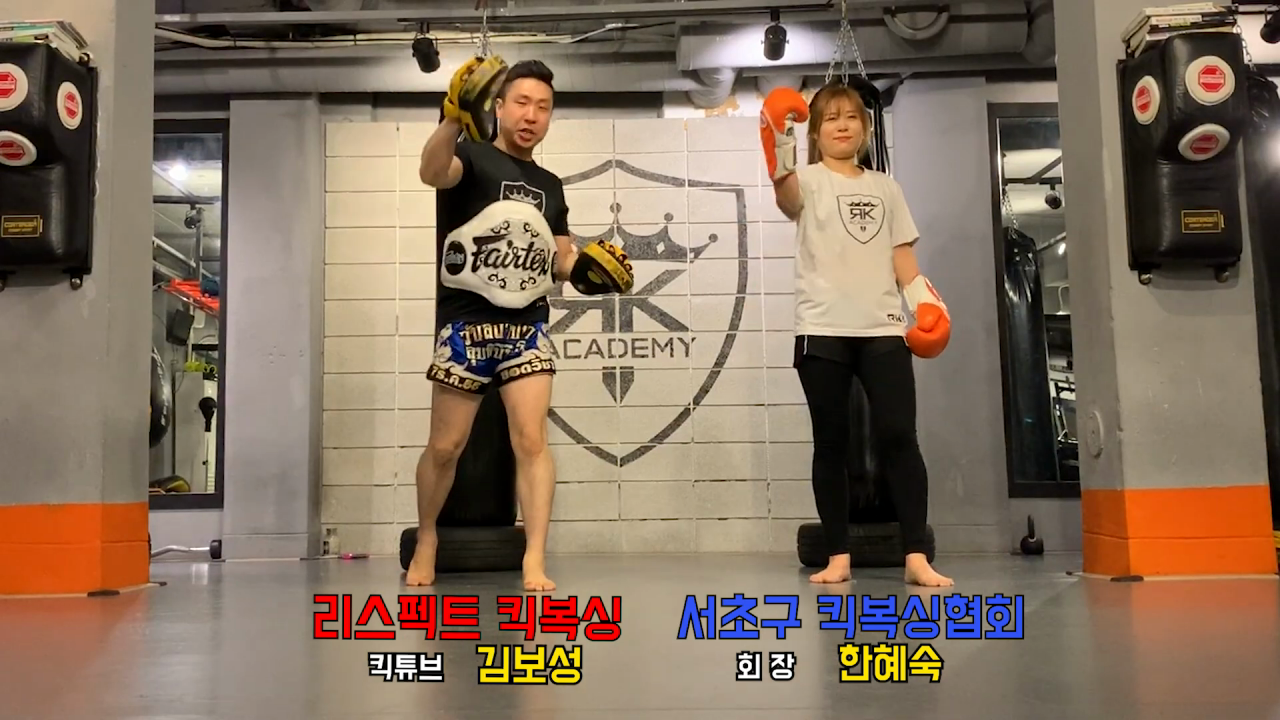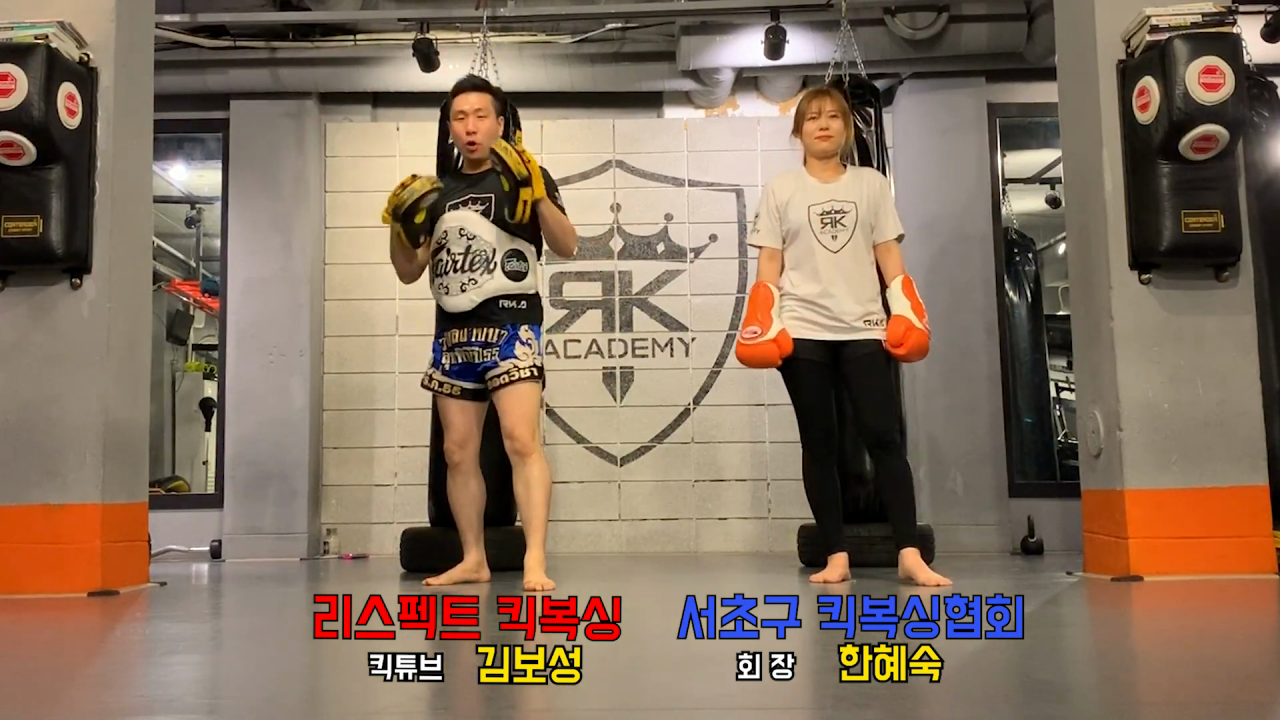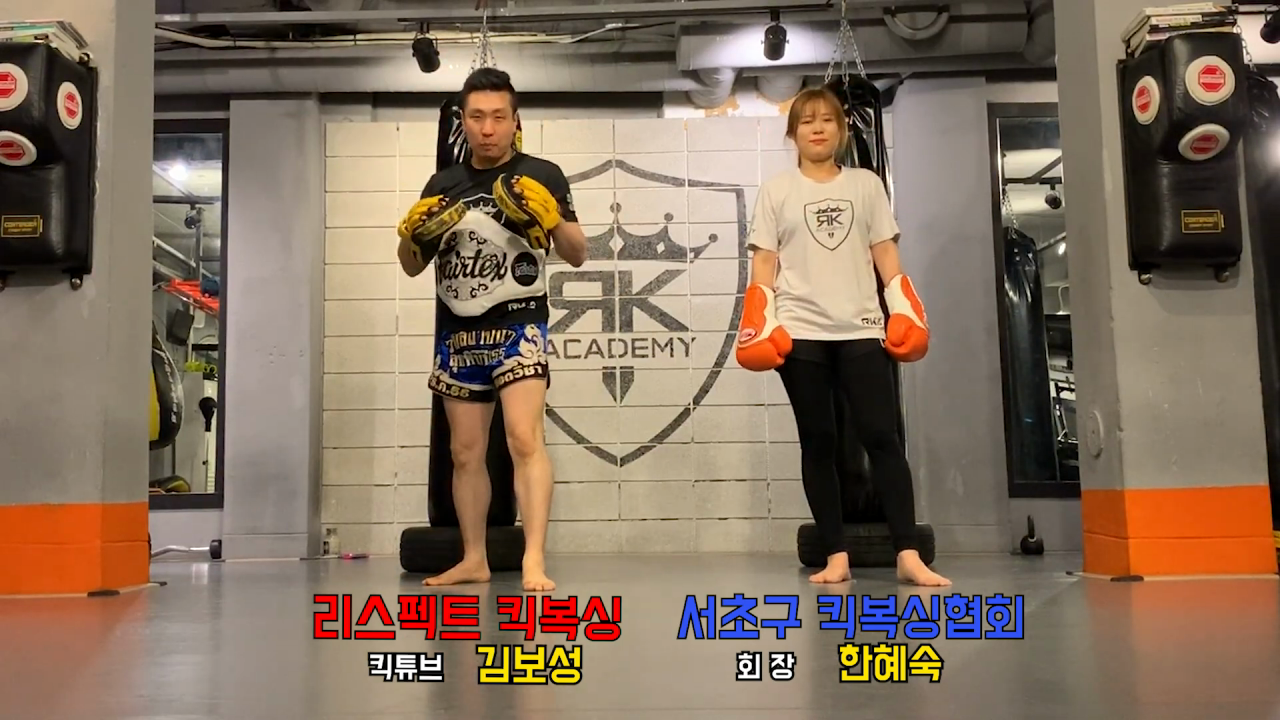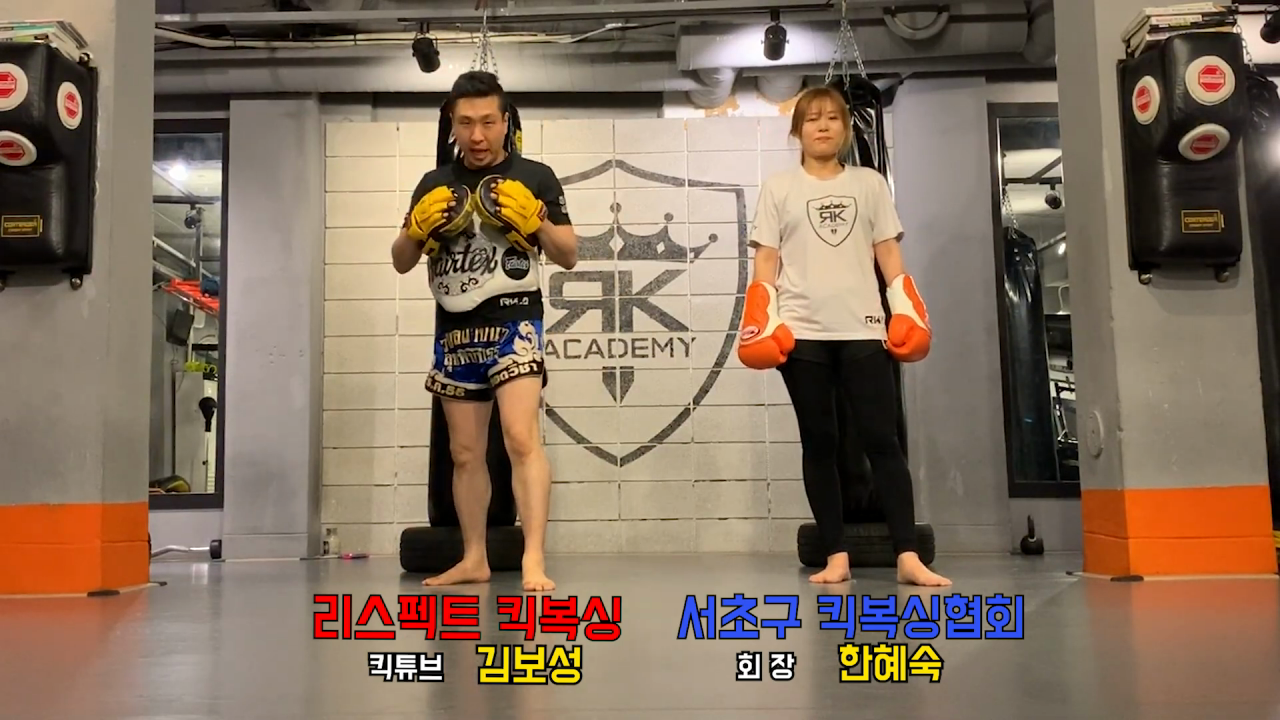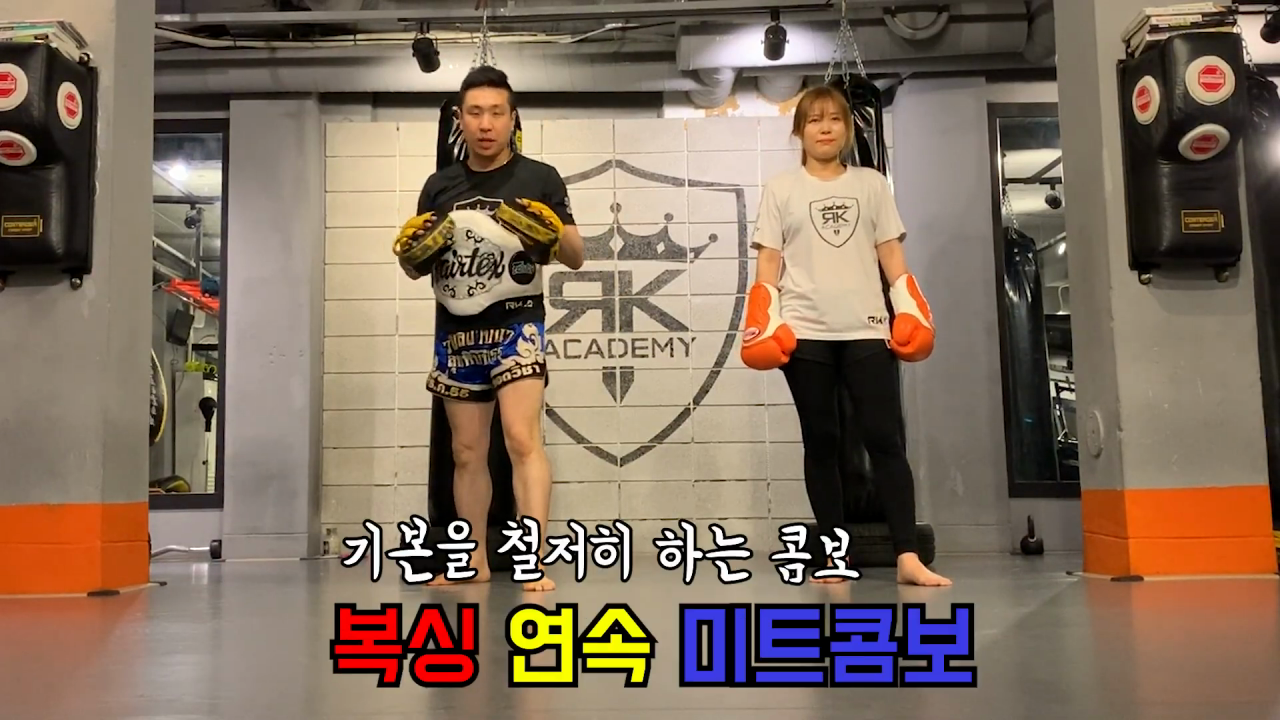
dt=1s
person 1, frame 1
left shoulder: (549, 185)
right shoulder: (472, 156)
left elbow: (561, 257)
right elbow: (436, 170)
right wrist: (454, 118)
left hip: (527, 326)
right hip: (465, 323)
left knee: (532, 440)
right knee: (446, 446)
left ankle: (534, 563)
right ankle: (426, 539)
person 1, frame 2
left shoulder: (527, 174)
right shoulder: (438, 194)
left elbow: (566, 246)
right elbow: (409, 272)
left wrist: (533, 191)
right wrist: (400, 223)
left hip: (511, 326)
right hip: (453, 334)
left knee: (522, 441)
right knee: (457, 451)
left ankle: (535, 562)
right ankle: (473, 559)
person 1, frame 3
left shoulder: (541, 174)
right shoulder: (443, 184)
left elbow: (577, 254)
right elbow: (411, 266)
left wrist: (549, 218)
right wrist: (412, 233)
left hip: (518, 325)
right hip: (458, 333)
left knee: (524, 438)
right knee: (465, 452)
left ankle: (534, 562)
right ankle: (474, 560)
person 1, frame 4
left shoulder: (534, 175)
right shoulder: (434, 183)
left elbow: (569, 255)
right elbow: (401, 262)
left wrist: (533, 220)
right wrist: (419, 226)
left hip: (513, 321)
right hip: (454, 331)
left knee: (521, 437)
right knee: (464, 452)
left ankle: (533, 560)
right ankle: (474, 558)
person 1, frame 5
left shoulder: (540, 178)
right shoulder: (439, 186)
left elbow: (575, 257)
right elbow: (416, 270)
left wrist: (552, 234)
right wrist: (410, 247)
left hip: (516, 324)
right hip: (455, 333)
left knee: (522, 439)
right knee: (466, 452)
left ankle: (533, 561)
right ankle: (475, 560)
person 2, frame 1
left shoulder: (886, 187)
right shoulder: (808, 179)
left elbow: (902, 256)
right elbow: (789, 203)
left wrist: (927, 303)
right wrist: (781, 145)
left hip: (883, 328)
right hip: (822, 330)
left knee: (898, 437)
right knee: (831, 443)
left ankle: (916, 556)
right ankle: (838, 556)
person 2, frame 2
left shoulder: (872, 183)
right shoulder: (780, 189)
left elbow: (888, 253)
right elbow: (769, 263)
left wrist: (906, 313)
right wrist: (763, 321)
left hip: (864, 329)
right hip: (803, 332)
left knee: (883, 436)
right knee: (819, 443)
left ankle: (909, 554)
right ankle: (836, 556)
person 2, frame 3
left shoulder: (866, 184)
right shoulder: (776, 191)
left elbow: (885, 252)
right elbow: (764, 262)
left wrist: (904, 312)
right wrist: (761, 321)
left hip: (860, 329)
right hip: (800, 332)
left knee: (882, 436)
right knee: (818, 443)
left ankle: (907, 555)
right ankle: (836, 556)
person 2, frame 4
left shoulder: (870, 183)
right shoulder: (779, 188)
left elbow: (888, 252)
right elbow: (766, 260)
left wrist: (906, 311)
right wrist: (764, 319)
left hip: (863, 329)
right hip: (802, 333)
left knee: (882, 439)
right knee: (819, 443)
left ankle: (907, 556)
right ankle: (836, 555)
person 2, frame 5
left shoulder: (872, 184)
right shoulder: (781, 189)
left elbow: (891, 252)
right elbow: (769, 260)
left wrist: (909, 311)
right wrist: (765, 321)
left hip: (866, 330)
right hip: (805, 333)
left knee: (885, 438)
right knee: (821, 442)
left ankle: (908, 556)
right ankle: (836, 555)
